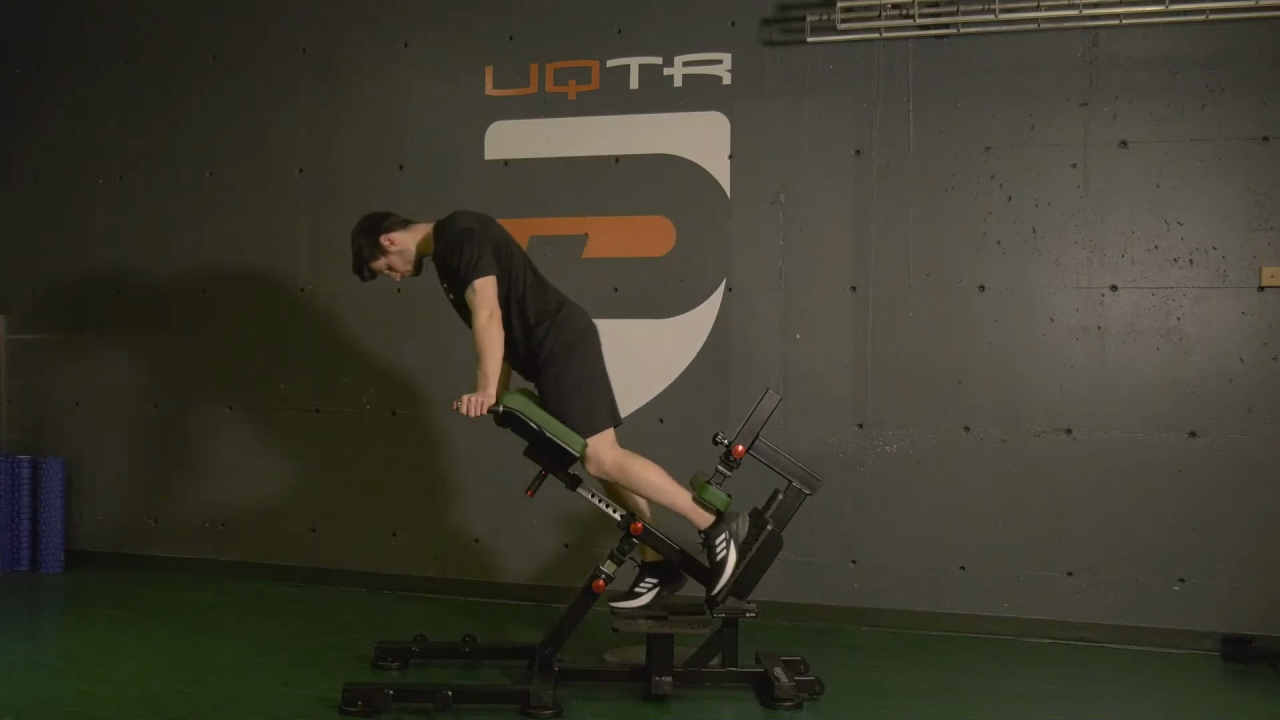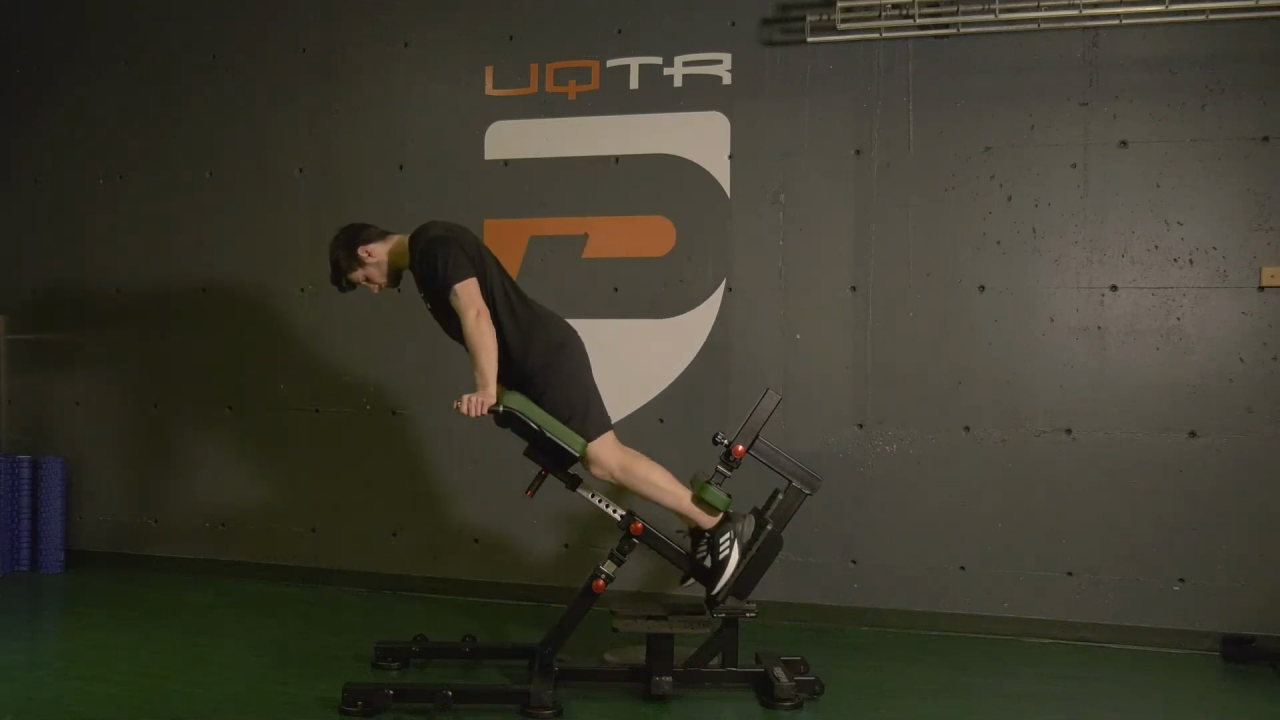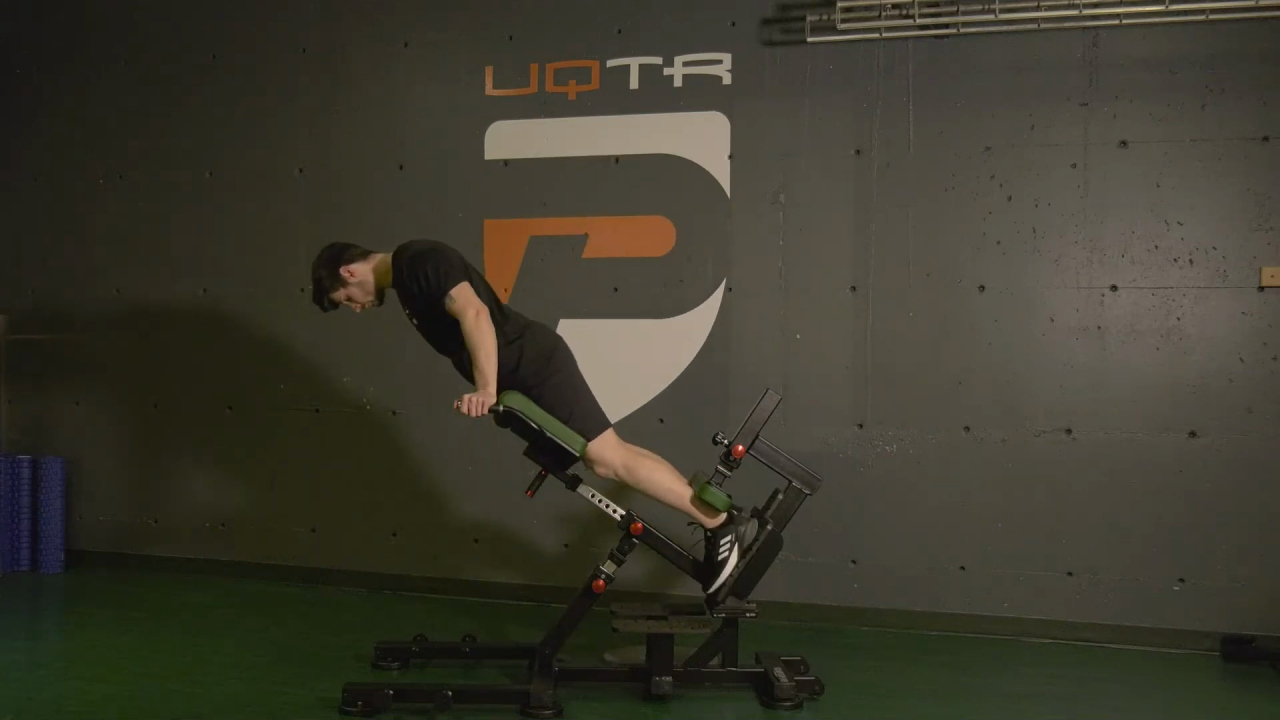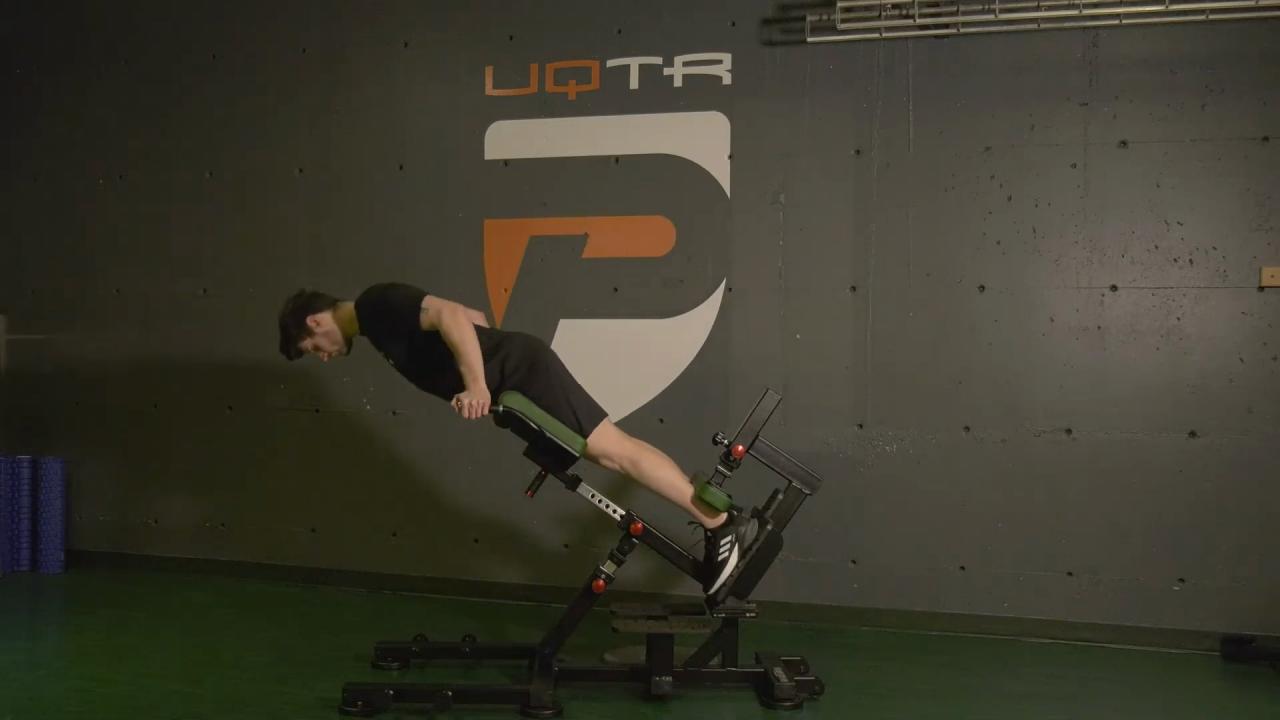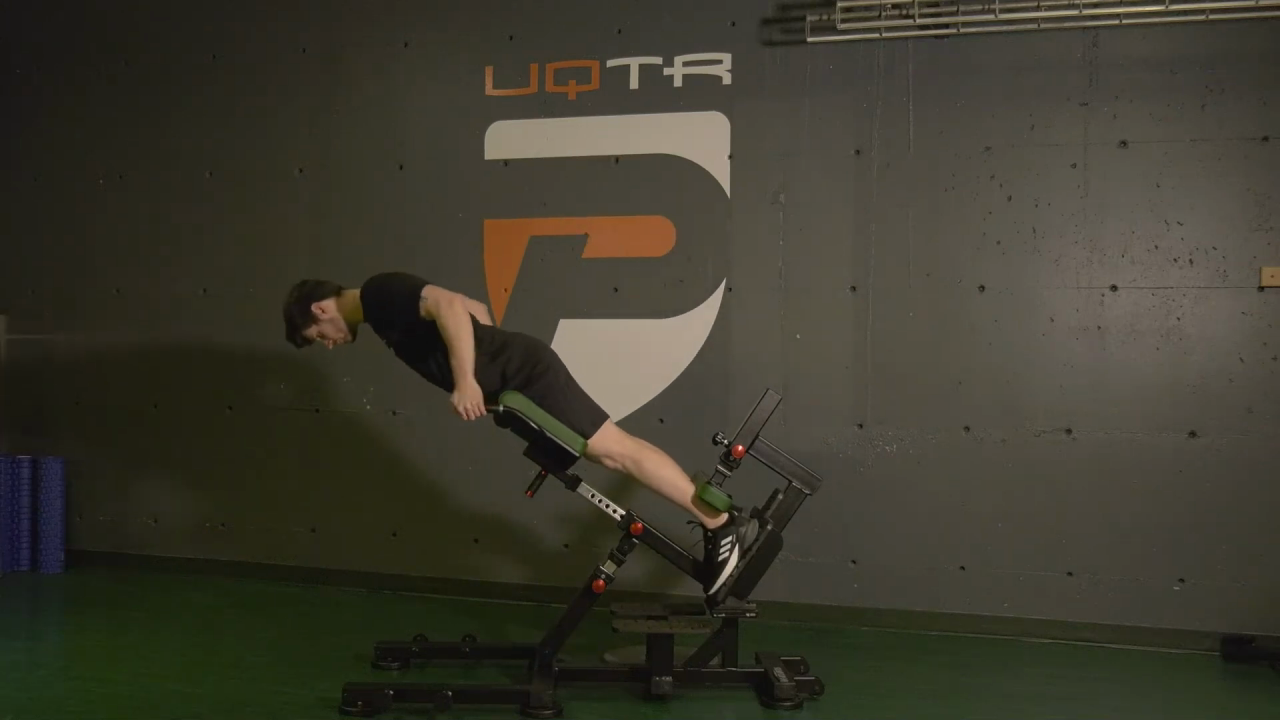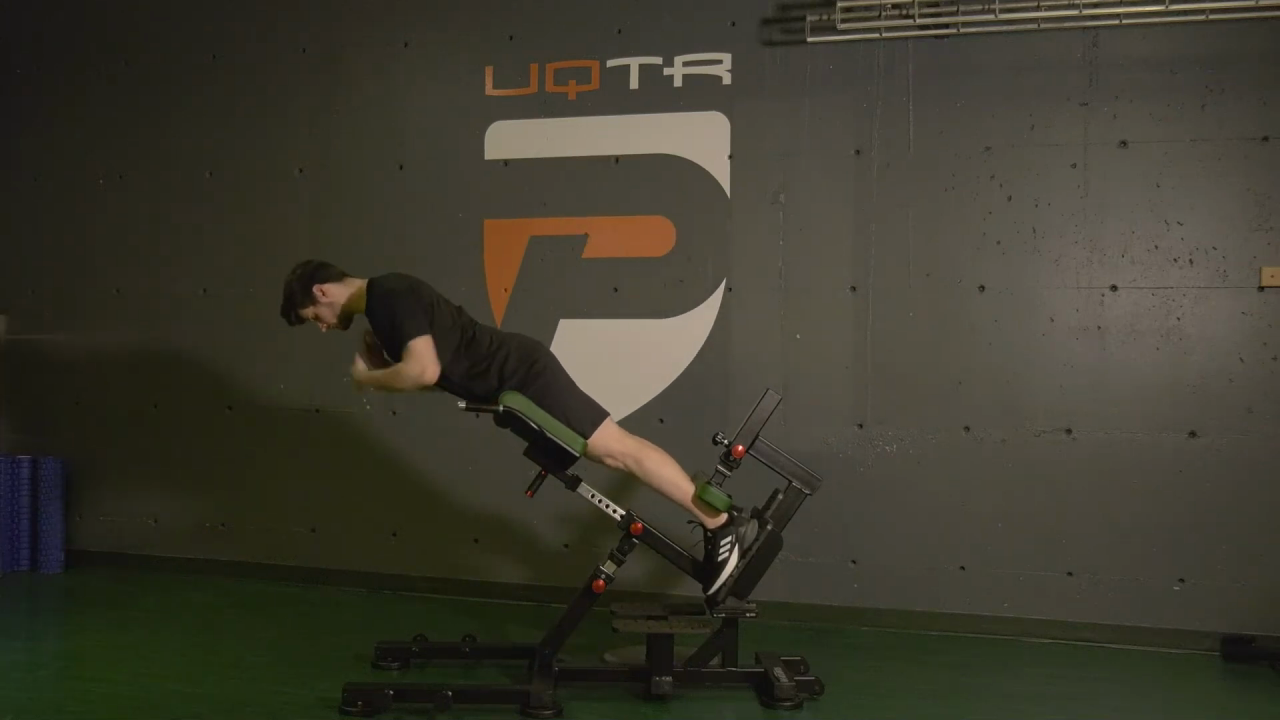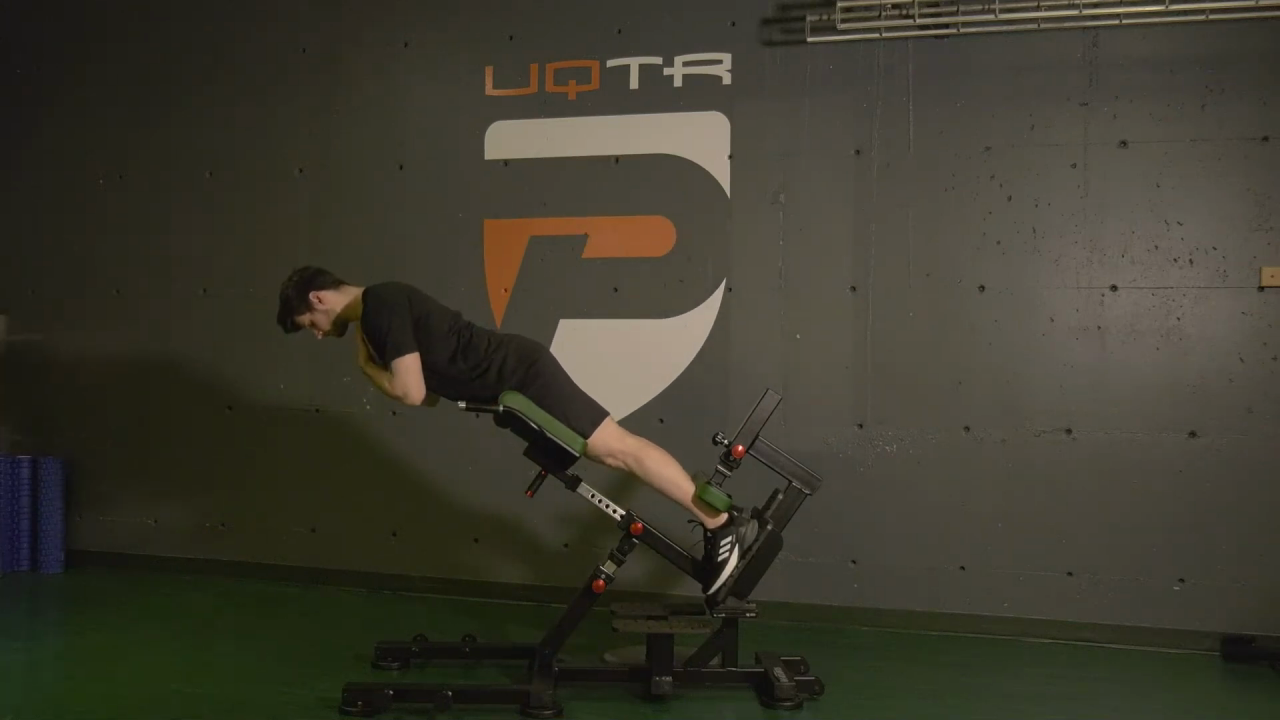
dt=0.4s
person 1, frame 1
left shoulder: (460, 234)
right shoulder: (447, 252)
left elbow: (488, 314)
left wrist: (486, 390)
right wrist: (497, 391)
left hip: (563, 345)
right hip: (553, 350)
left knee: (600, 458)
right knee: (602, 460)
left ankle: (715, 525)
right ankle: (657, 565)
person 1, frame 2
left shoulder: (434, 244)
right shoulder: (426, 256)
left elbow: (475, 314)
left wrist: (486, 389)
right wrist: (492, 388)
left hip: (546, 356)
right hip: (536, 360)
left knee: (604, 461)
right knee: (605, 457)
left ankle: (719, 523)
right ankle: (702, 528)
person 1, frame 3
left shoulder: (419, 260)
right shoulder: (407, 277)
left elbow: (474, 313)
left wrist: (486, 389)
right wrist: (490, 388)
left hip: (535, 363)
right hip: (525, 369)
left knee: (608, 457)
right knee: (607, 456)
left ankle: (722, 523)
right ankle: (712, 513)
person 1, frame 4
left shoulder: (378, 303)
right shoulder: (377, 319)
left elbow: (450, 315)
right elbow: (475, 315)
left wrist: (477, 387)
left hip: (522, 370)
right hip: (513, 377)
left knee: (613, 448)
right knee: (610, 450)
left ankle: (722, 524)
right ankle: (713, 517)
person 1, frame 5
left shoulder: (380, 292)
right shoulder: (381, 310)
left elbow: (449, 305)
right elbow: (477, 307)
left wrist: (466, 381)
left hip: (523, 373)
right hip: (513, 379)
left knee: (614, 448)
right knee: (612, 451)
left ankle: (722, 524)
right ankle: (715, 521)
person 1, frame 6
left shoulder: (388, 293)
right shoulder: (379, 308)
left elbow: (425, 370)
right elbow: (427, 371)
left wrist: (368, 378)
right wrist: (377, 362)
left hip: (520, 373)
right hip: (511, 379)
left knee: (614, 447)
right knee: (613, 448)
left ankle: (722, 524)
right ankle: (715, 520)
person 1, frame 7
left shoulder: (381, 305)
right shoulder: (378, 312)
left elbow: (411, 392)
right elbow: (428, 393)
left wrist: (368, 368)
right wrist: (375, 364)
left hip: (519, 373)
right hip: (512, 380)
left knee: (616, 446)
right knee: (612, 449)
left ankle: (721, 523)
right ankle: (713, 518)
